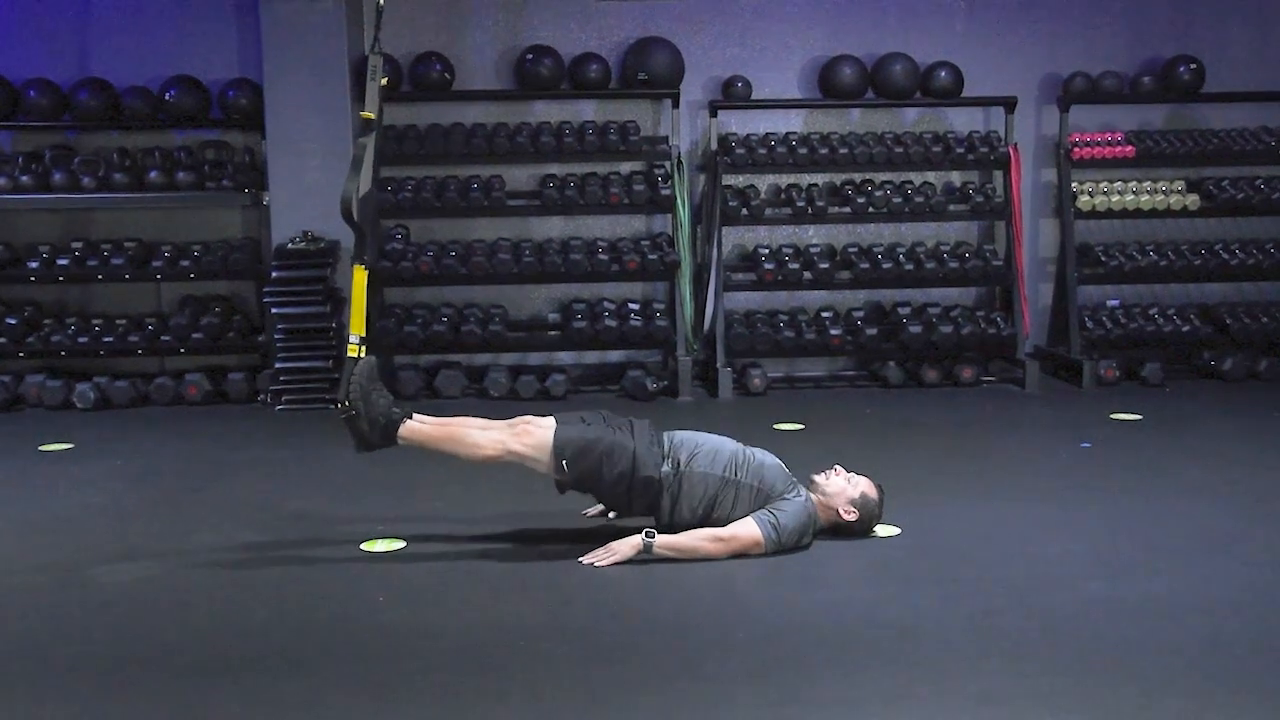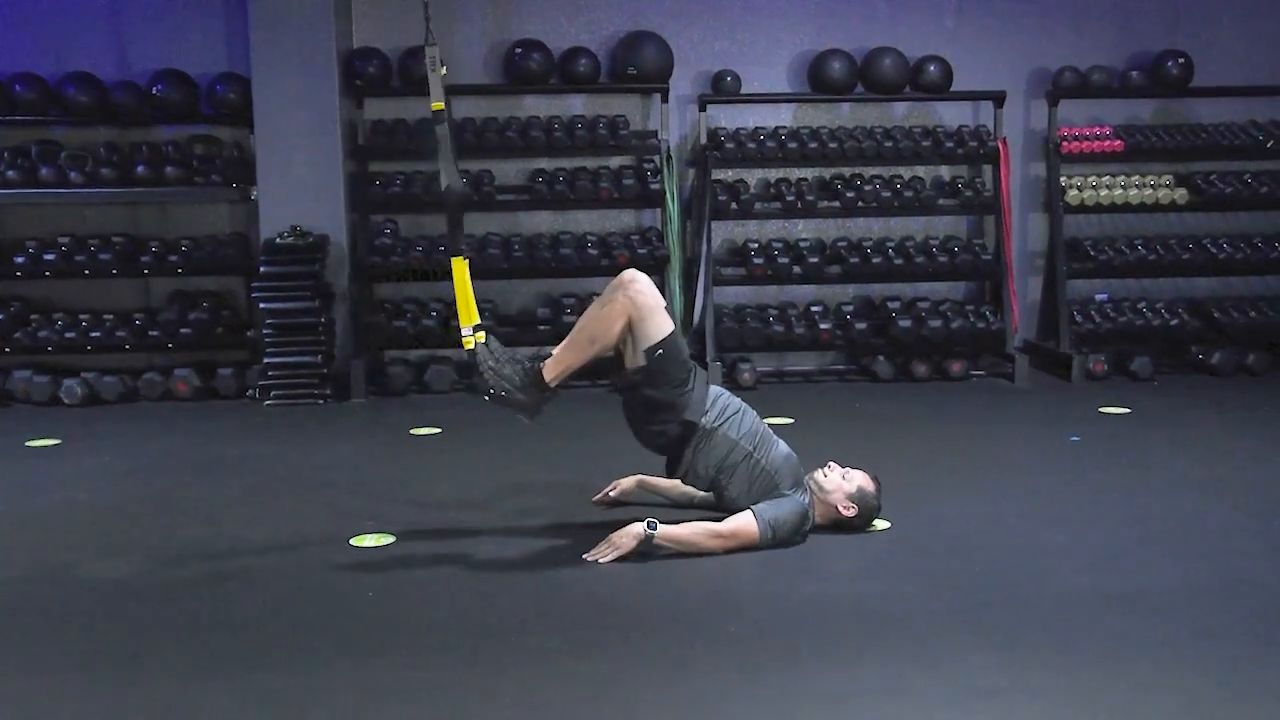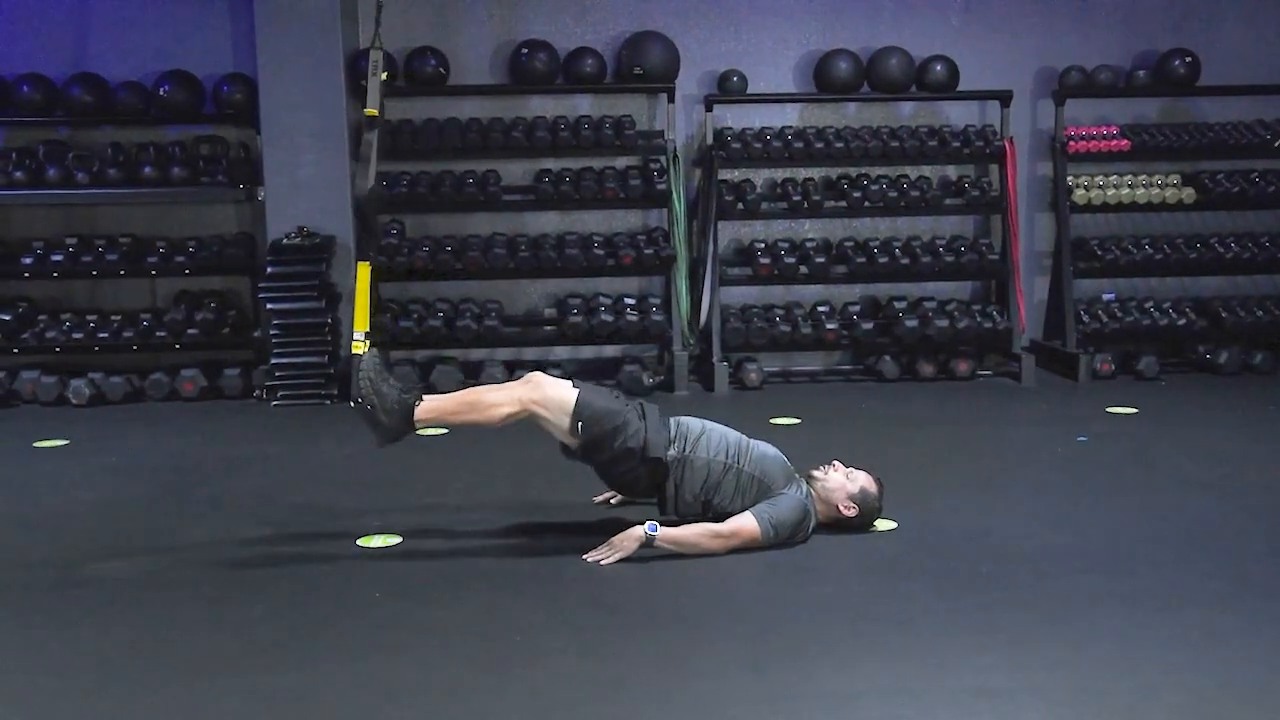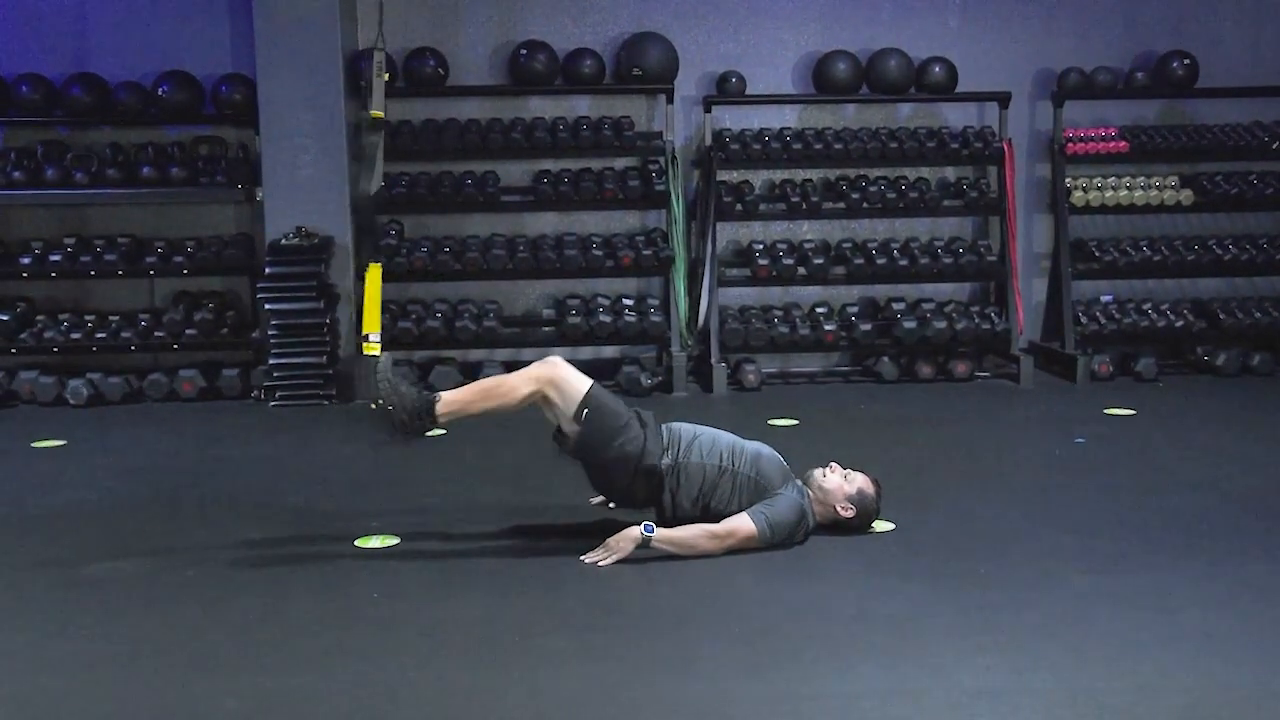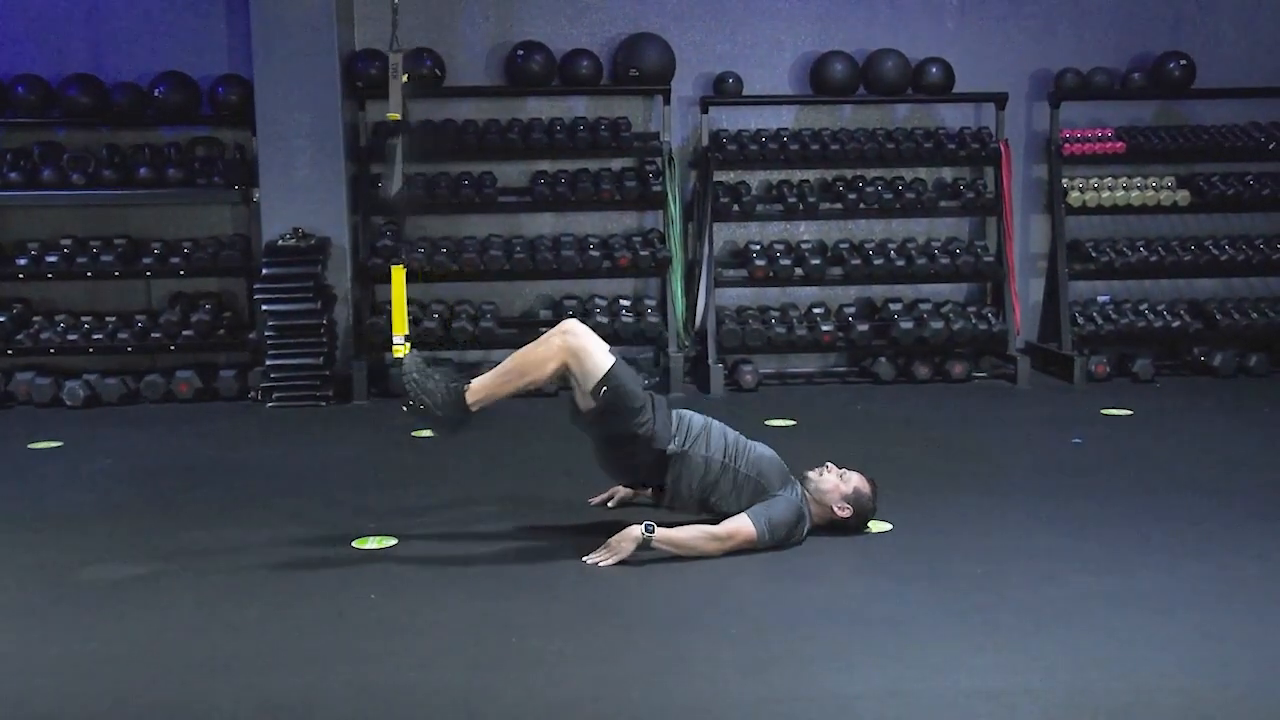
dt=1s
person 1, frame 1
left shoulder: (799, 518)
right shoulder: (790, 489)
left elbow: (725, 541)
left wrist: (643, 541)
left hip: (652, 475)
right hip: (655, 455)
left knee: (515, 441)
right knee: (523, 426)
left ankle: (391, 428)
right ankle: (395, 422)
person 1, frame 2
left shoulder: (794, 515)
right shoulder: (795, 493)
left elbow: (724, 535)
left wrist: (647, 531)
left hip: (681, 419)
right hip: (695, 412)
left knee: (633, 293)
right knee: (631, 283)
left ankle: (536, 381)
right ankle: (538, 372)
person 1, frame 3
left shoulder: (795, 514)
right shoulder: (789, 483)
left elbow: (724, 536)
left wrist: (647, 533)
left hip: (654, 458)
right hip: (660, 439)
left knee: (533, 391)
right knee: (536, 386)
left ankle: (405, 414)
right ankle: (410, 406)
person 1, frame 4
left shoulder: (793, 513)
right shoulder: (788, 486)
left elbow: (721, 536)
left wrist: (644, 534)
left hip: (650, 466)
right hip: (657, 449)
left knee: (549, 372)
right knee: (550, 375)
left ankle: (424, 411)
right ankle: (429, 406)
person 1, frame 5
left shoulder: (789, 517)
right shoulder: (787, 489)
left elbow: (722, 537)
left wrist: (645, 533)
right wrist: (639, 488)
left hip: (653, 446)
right hip: (666, 442)
left knee: (570, 337)
right knee: (570, 338)
left ankle: (458, 400)
right ankle: (462, 394)
